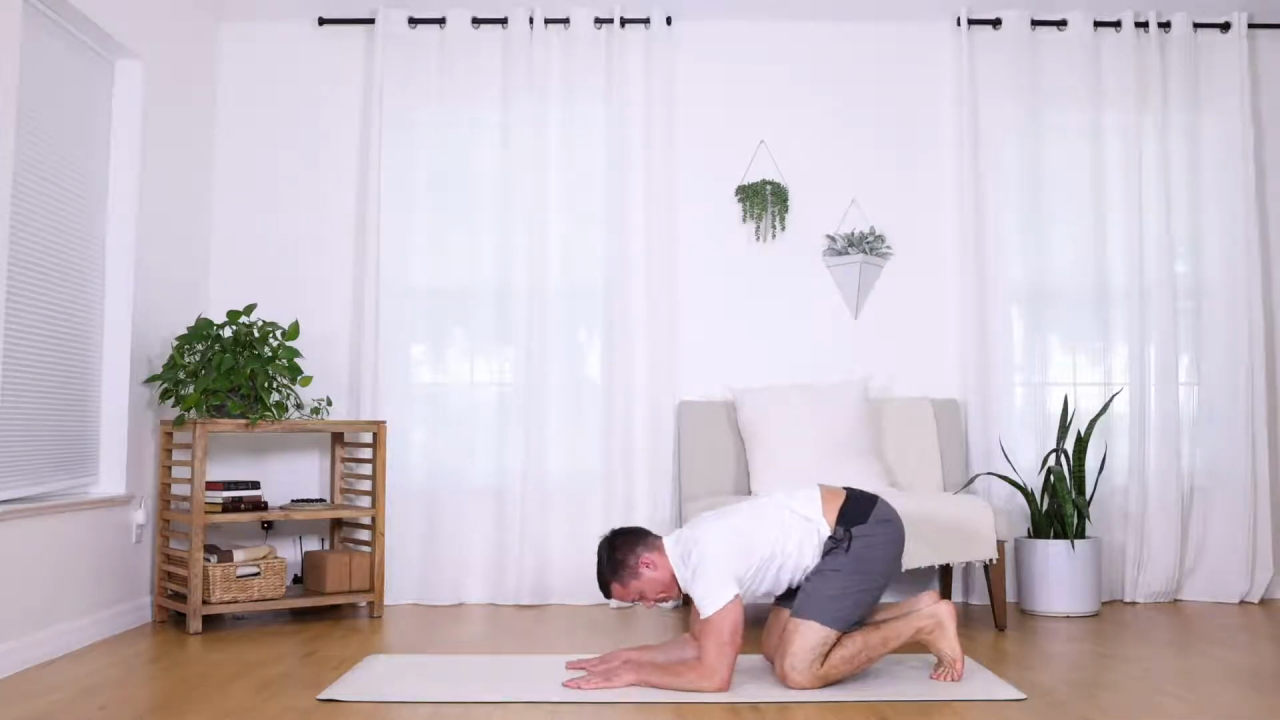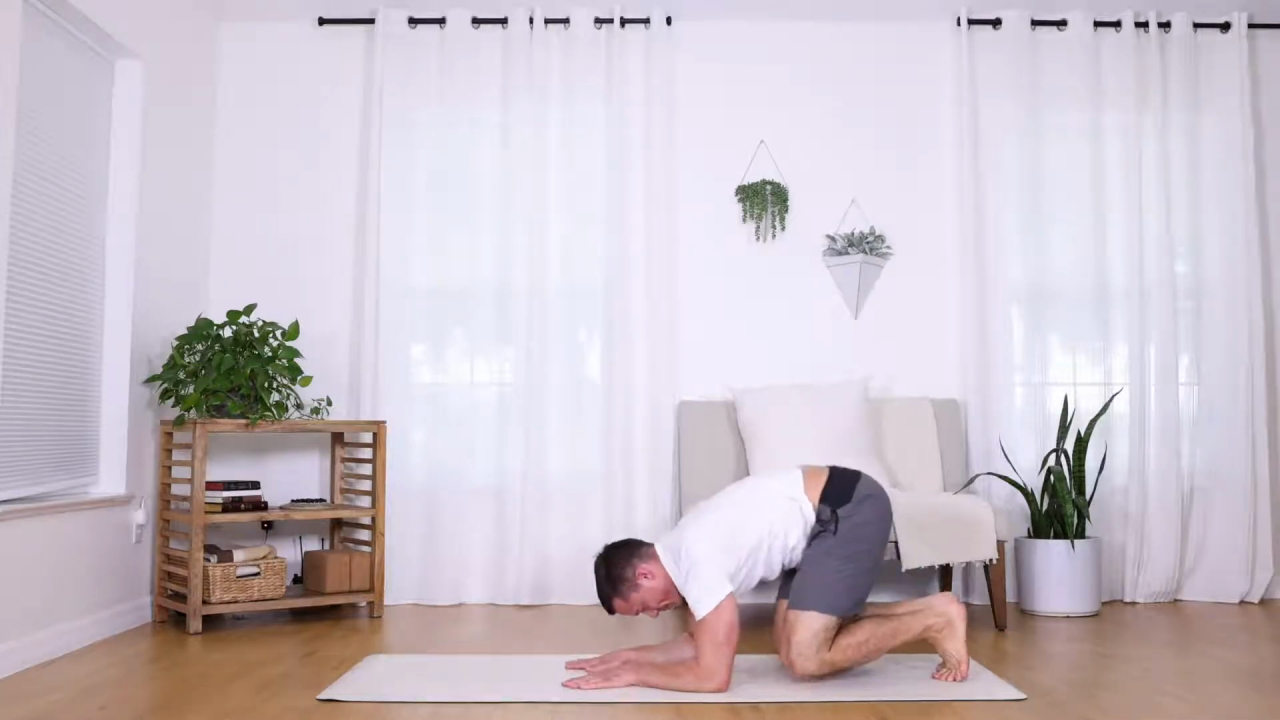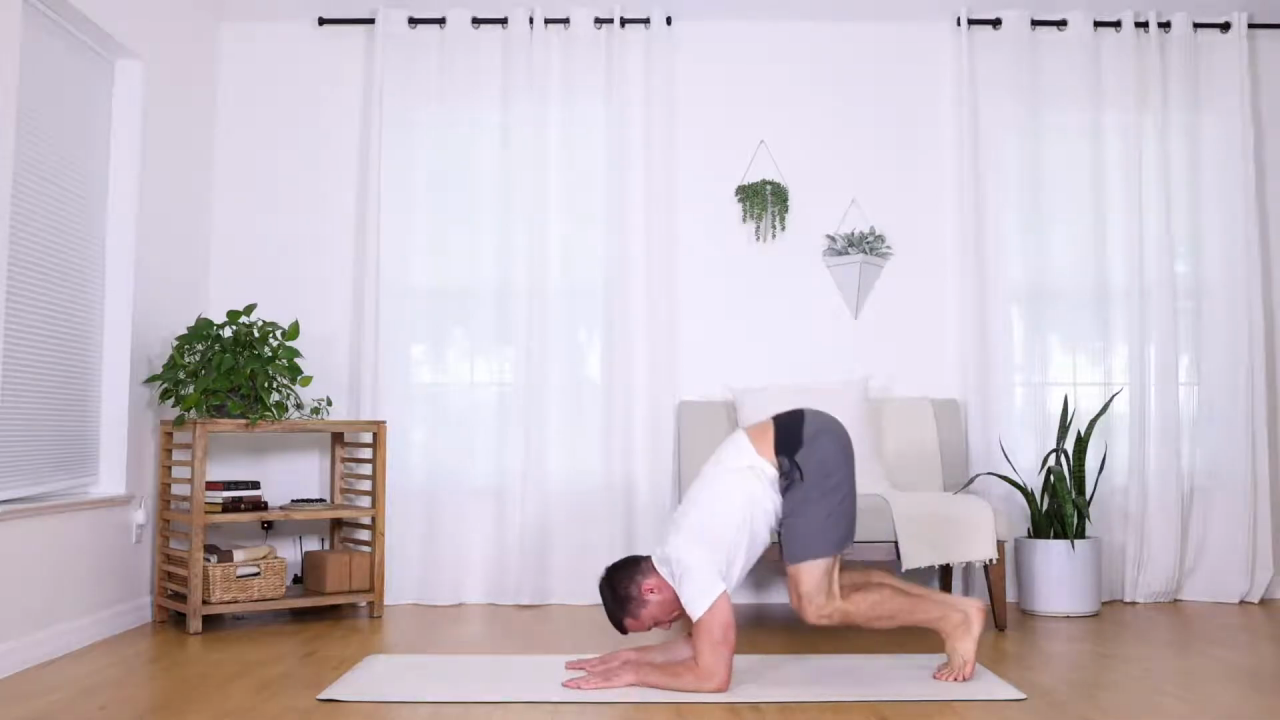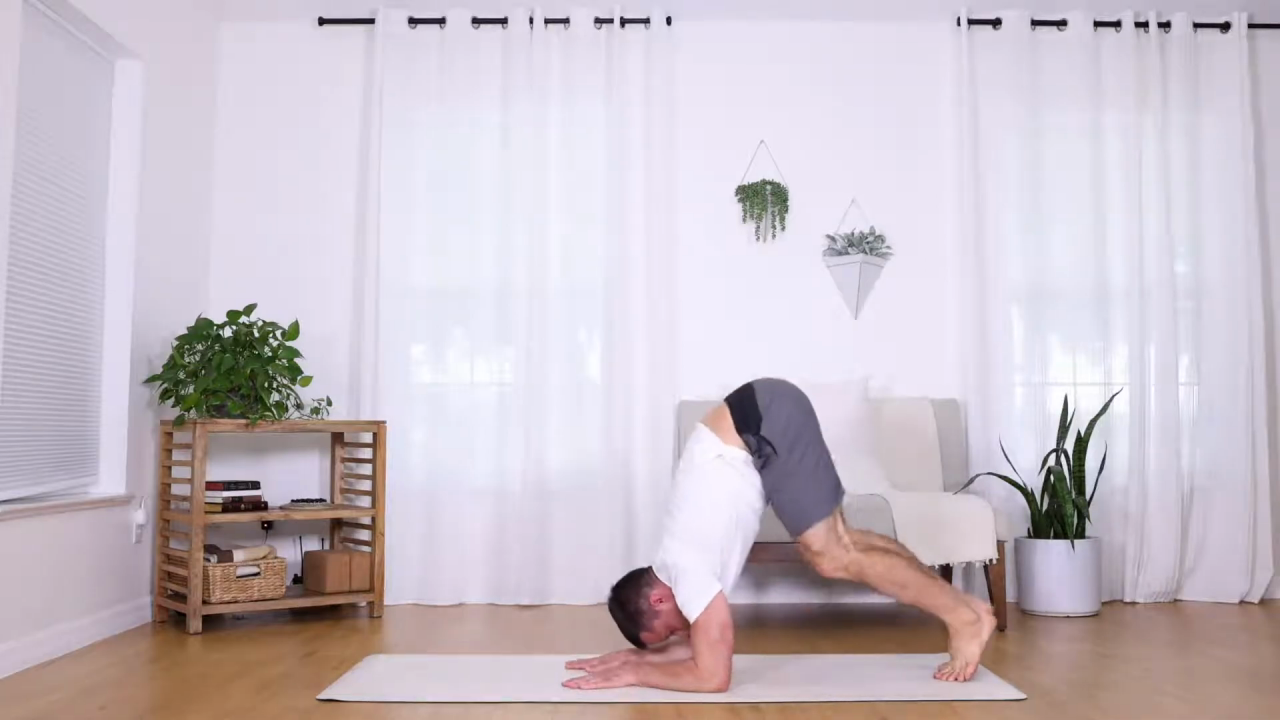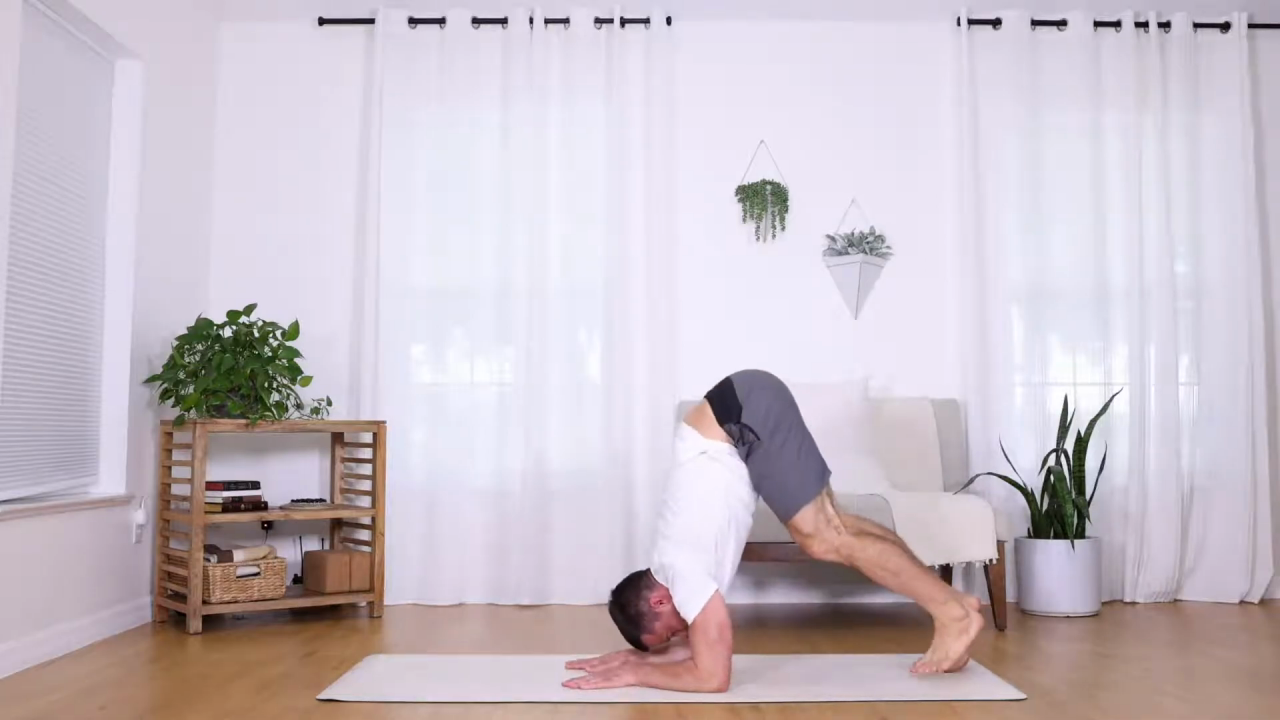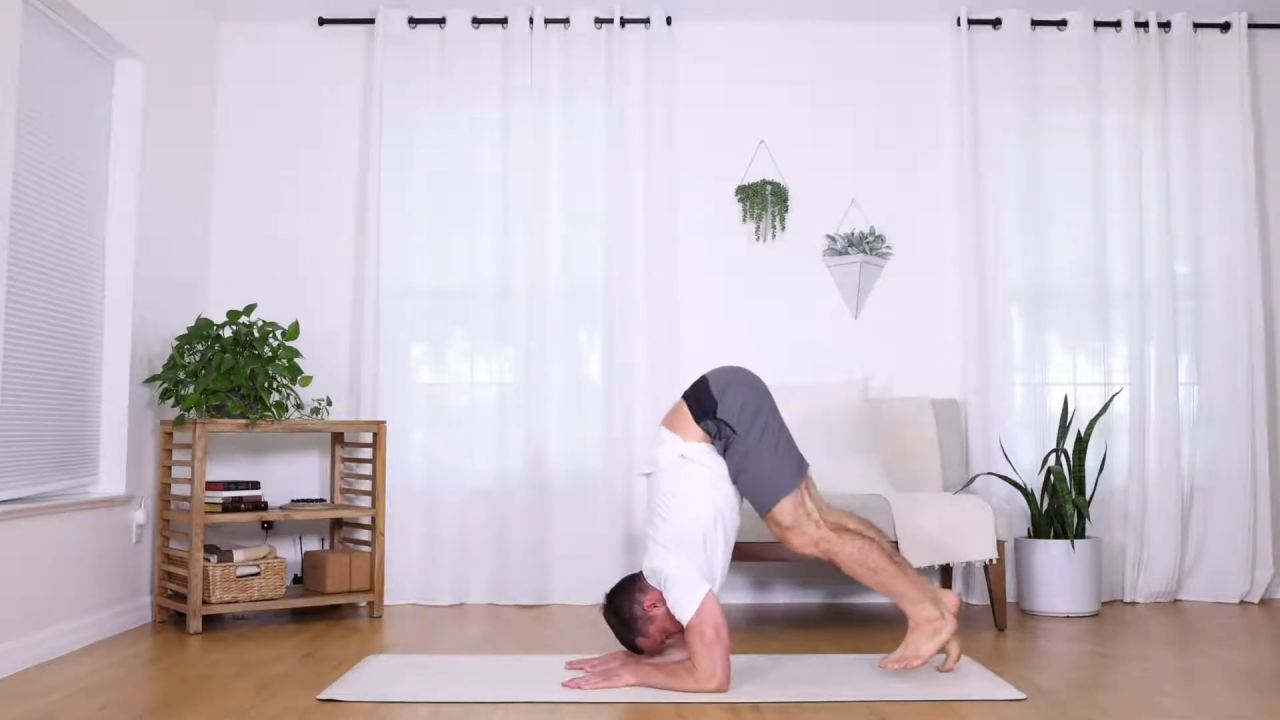
dt=0.3s
person 1, frame 1
left shoulder: (705, 560)
right shoulder: (692, 548)
left elbow: (714, 676)
right elbow: (700, 643)
left wrist: (634, 674)
right wrist: (626, 655)
left hip: (865, 532)
right hip: (846, 532)
left knee: (798, 670)
right knee: (776, 648)
left ankle: (926, 622)
right ankle: (916, 608)
person 1, frame 2
left shoulder: (696, 563)
right shoulder: (683, 553)
left elbow: (713, 676)
right elbow: (701, 643)
left wrist: (633, 673)
right wrist: (629, 655)
left hip: (848, 509)
right hip: (833, 506)
left knee: (806, 658)
right knee: (793, 642)
left ankle: (936, 621)
right ankle: (929, 608)
person 1, frame 3
left shoulder: (689, 567)
right shoulder: (681, 558)
left elbow: (713, 676)
right elbow: (704, 643)
left wrist: (634, 674)
right wrist: (631, 656)
left hip: (807, 450)
right hip: (803, 446)
left knee: (817, 605)
right knee: (816, 592)
left ankle: (954, 617)
right ankle: (951, 608)
person 1, frame 4
left shoulder: (686, 571)
right shoulder: (681, 564)
left elbow: (713, 676)
right elbow: (705, 643)
left wrist: (635, 673)
right wrist: (632, 656)
left hip: (766, 418)
right hip: (761, 418)
left knee: (832, 557)
right knee: (835, 546)
left ankle: (965, 619)
right ankle: (964, 606)
person 1, frame 5
left shoulder: (682, 573)
right shoulder: (678, 566)
left elbow: (713, 676)
right elbow: (704, 642)
left wrist: (634, 673)
right wrist: (633, 656)
left hip: (746, 409)
right hip: (742, 412)
left knee: (826, 539)
right knee: (829, 531)
left ankle: (953, 614)
right ankle: (953, 603)
person 1, frame 6
left shoulder: (675, 574)
right shoulder: (671, 567)
left elbow: (712, 677)
right elbow: (699, 641)
left wrist: (633, 673)
right wrist: (631, 657)
right hip: (720, 410)
left knee: (806, 534)
right knee: (816, 520)
left ankle: (927, 614)
right ankle: (932, 598)
